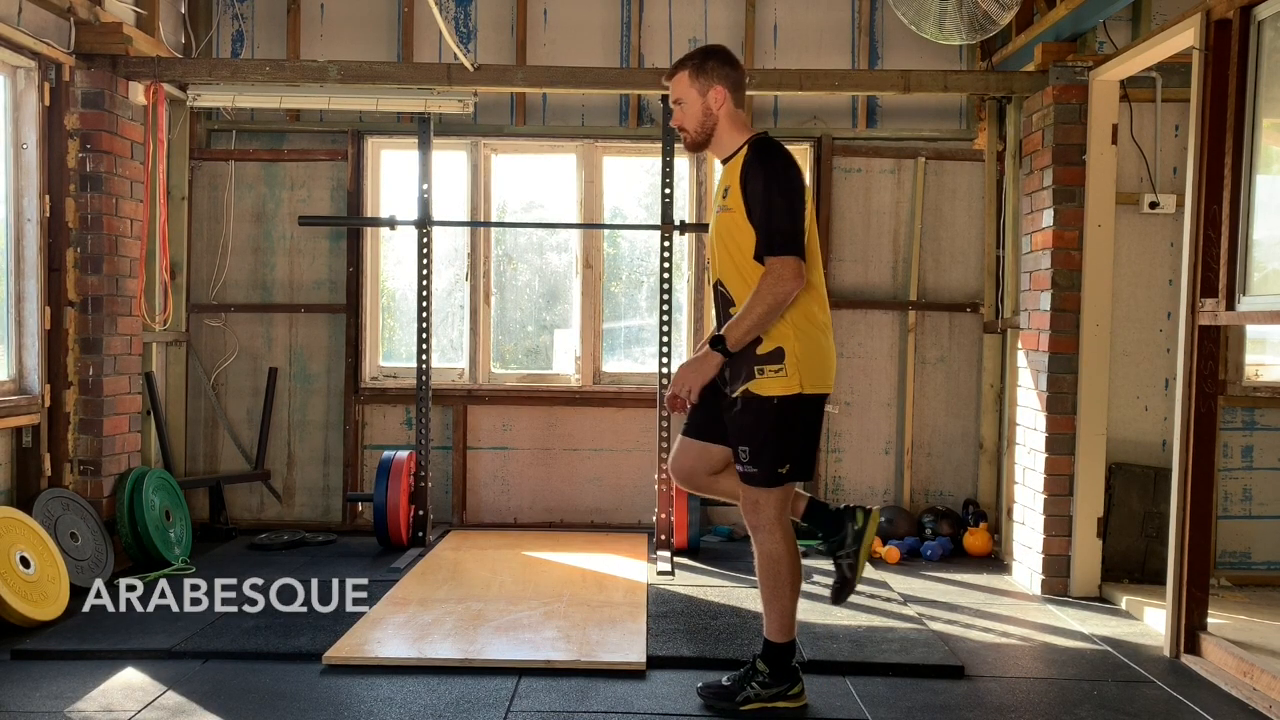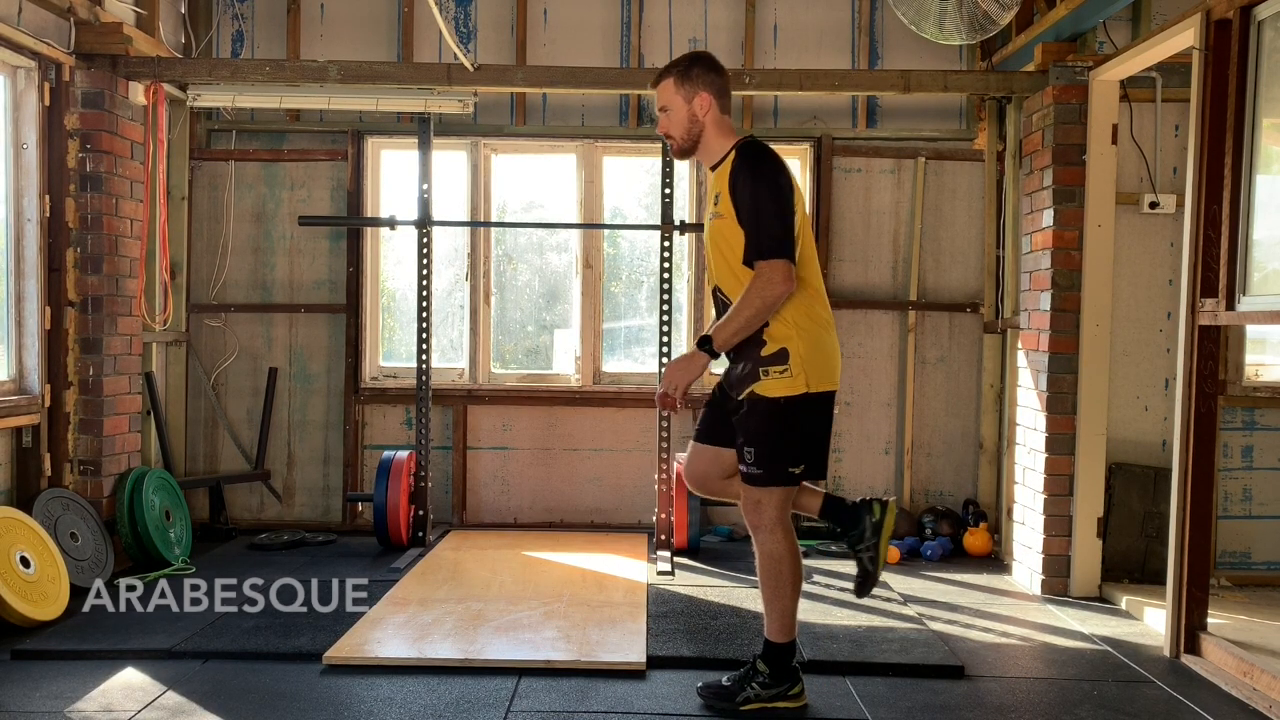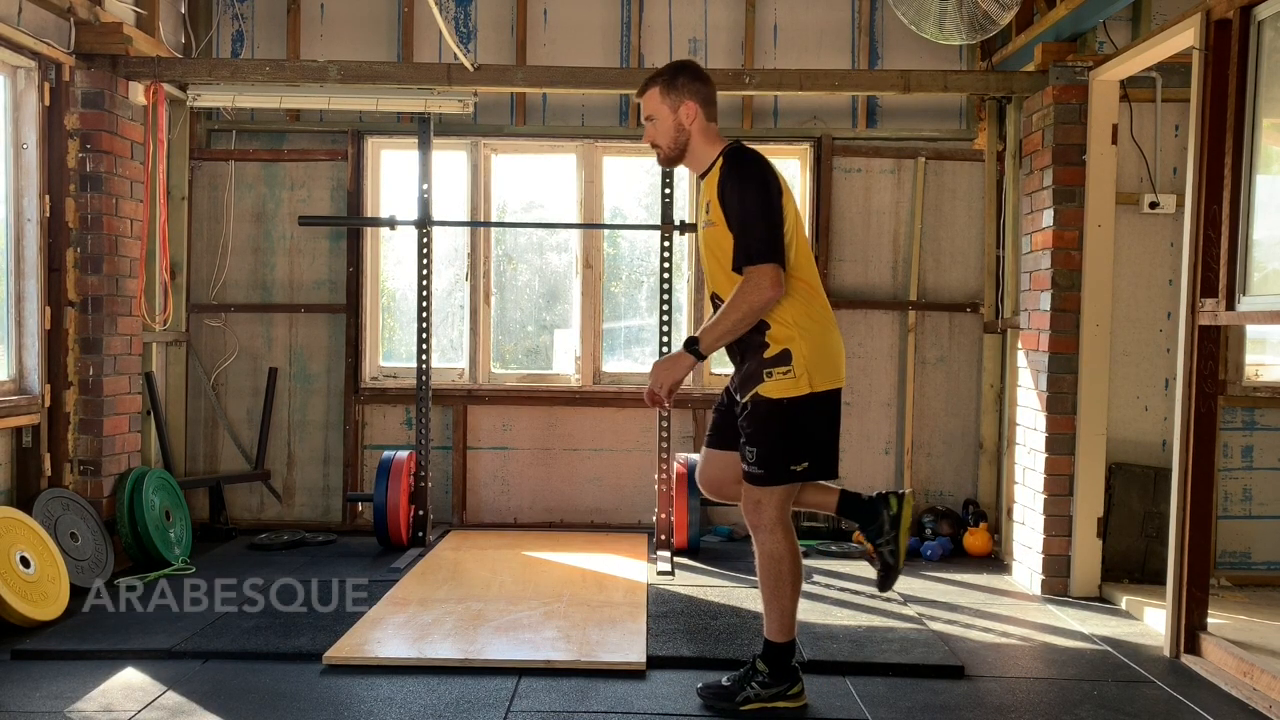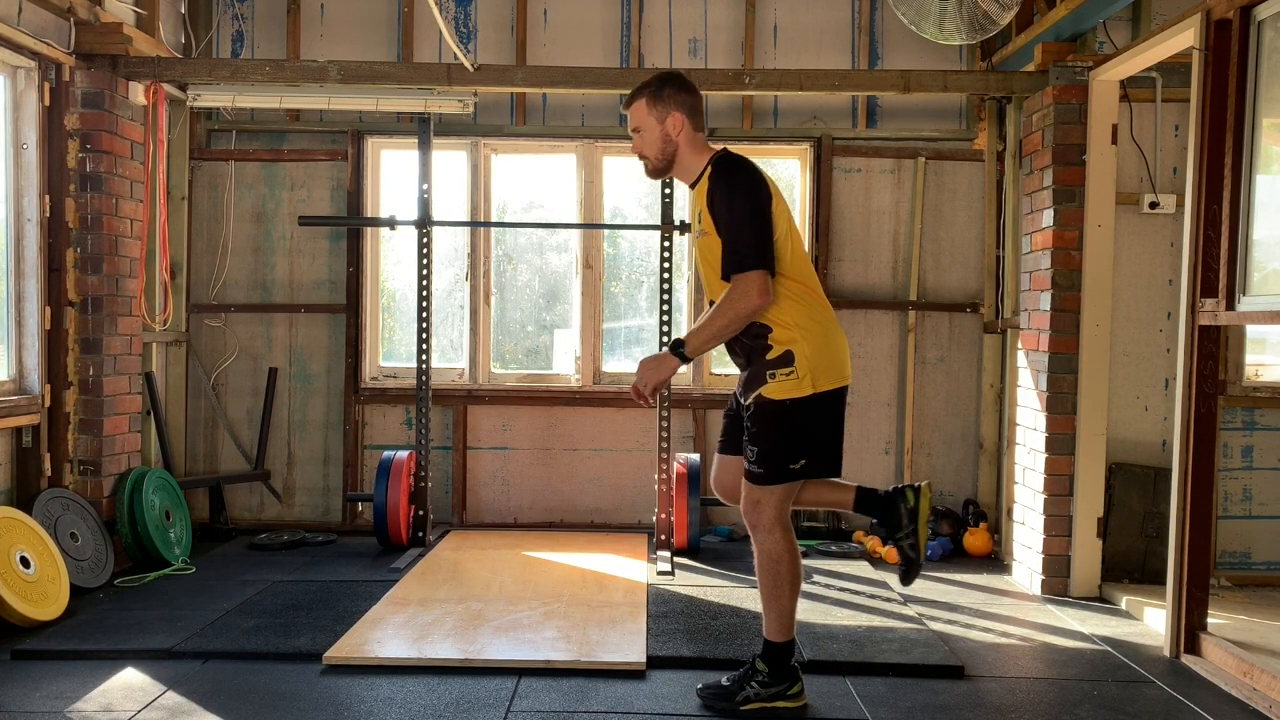
dt=0.1s
person 1, frame 1
left shoulder: (768, 164)
right shoulder: (737, 169)
left elbow: (786, 276)
left wrist: (712, 352)
right wrist: (718, 357)
left hip: (781, 368)
right hip: (752, 364)
left knee: (763, 514)
right knee: (689, 467)
left ankle: (778, 674)
right ankle: (833, 523)
person 1, frame 2
left shoulder: (753, 167)
right shoulder: (727, 173)
left elbow: (776, 280)
left wrist: (701, 352)
right wrist: (704, 357)
left hip: (787, 366)
right hip: (759, 364)
left knee: (763, 513)
right knee: (704, 474)
left ankle: (778, 675)
right ankle: (851, 517)
person 1, frame 3
left shoulder: (742, 173)
right shoulder: (717, 178)
left elbow: (766, 284)
left wrist: (689, 353)
right wrist: (693, 357)
left hip: (791, 367)
right hip: (763, 365)
left knee: (764, 512)
right knee: (718, 480)
left ankle: (778, 674)
right ankle: (869, 512)
person 1, frame 4
left shoulder: (731, 180)
right shoulder: (711, 186)
left elbow: (751, 292)
left wrist: (673, 356)
right wrist: (675, 355)
left hip: (796, 365)
right hip: (775, 364)
left knee: (762, 511)
right knee: (730, 485)
left ankle: (777, 674)
right ankle: (889, 506)
